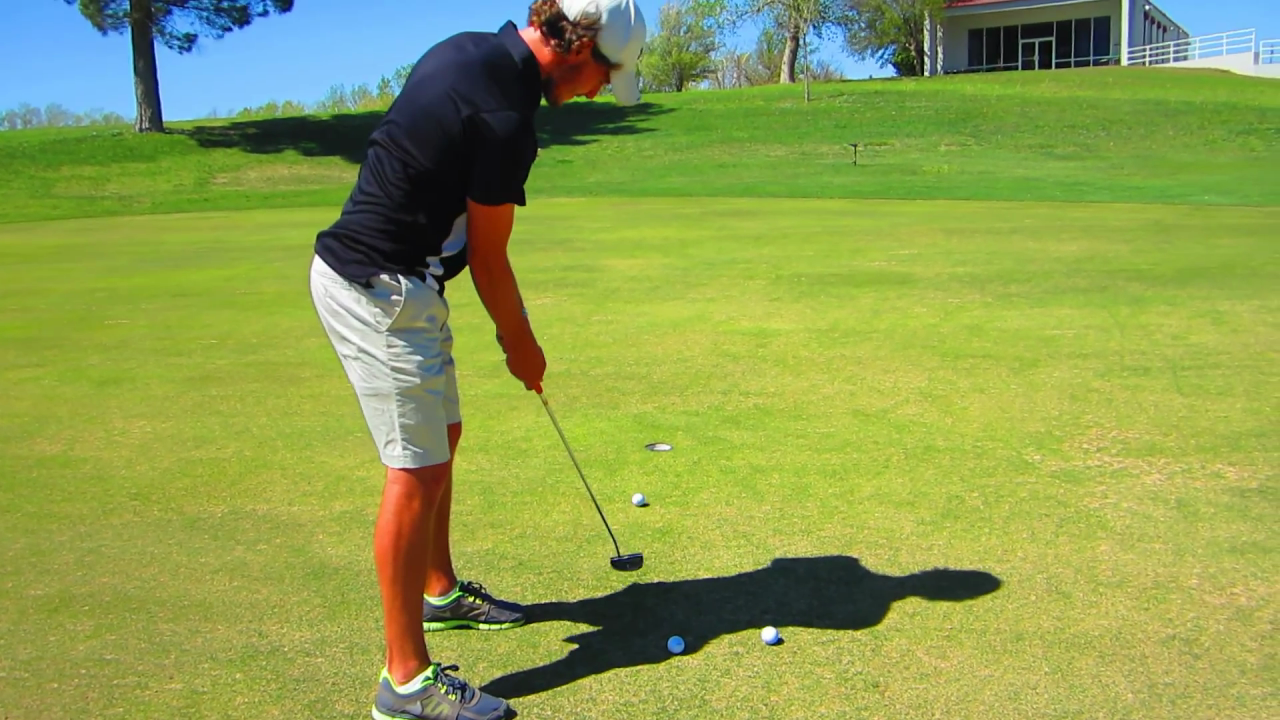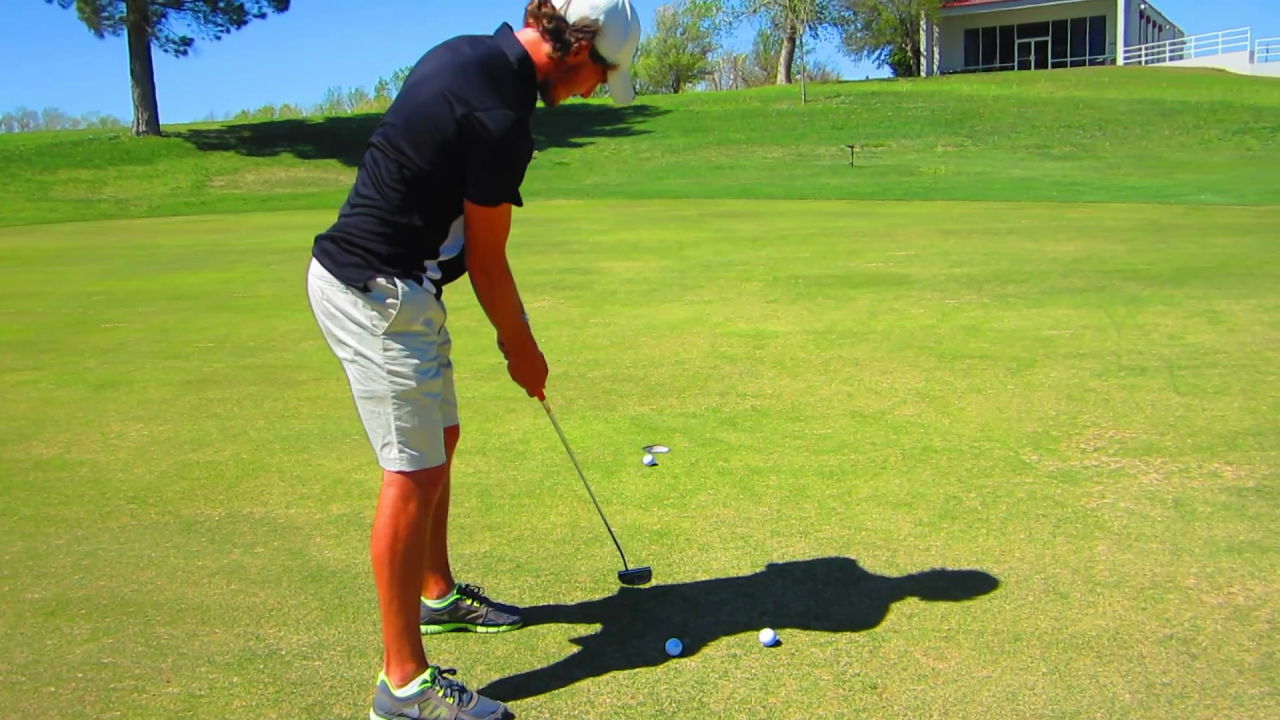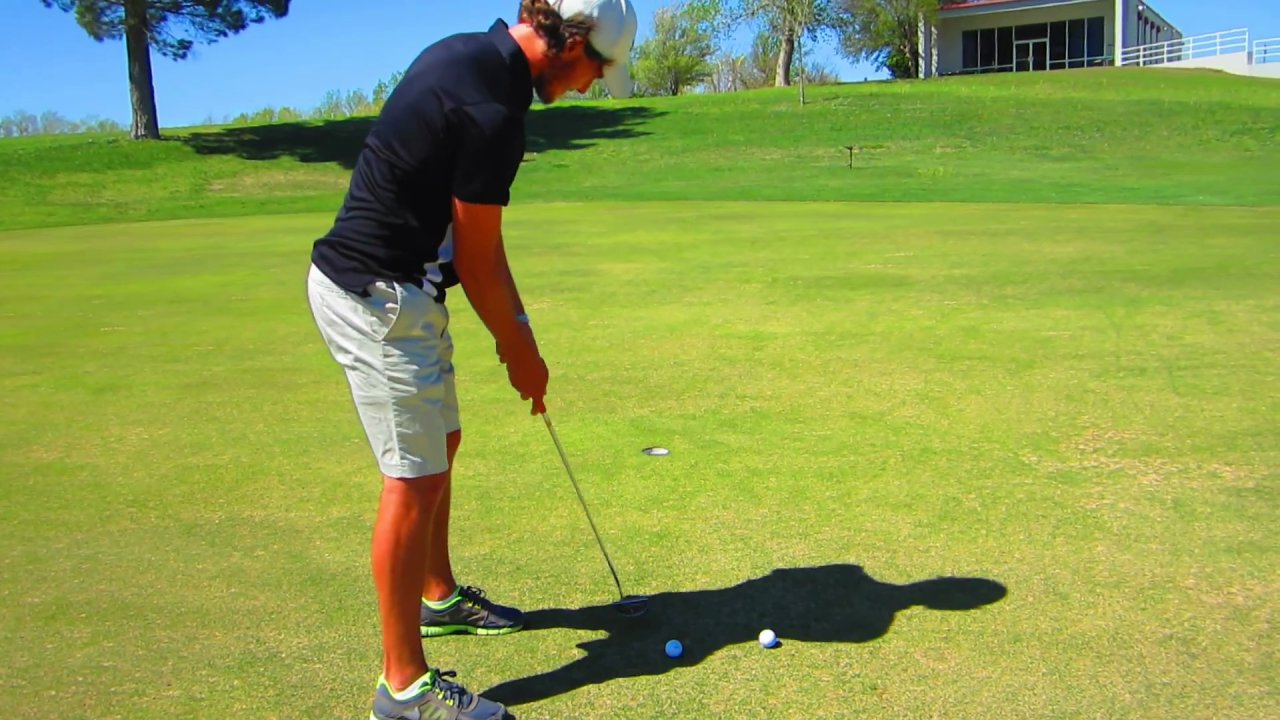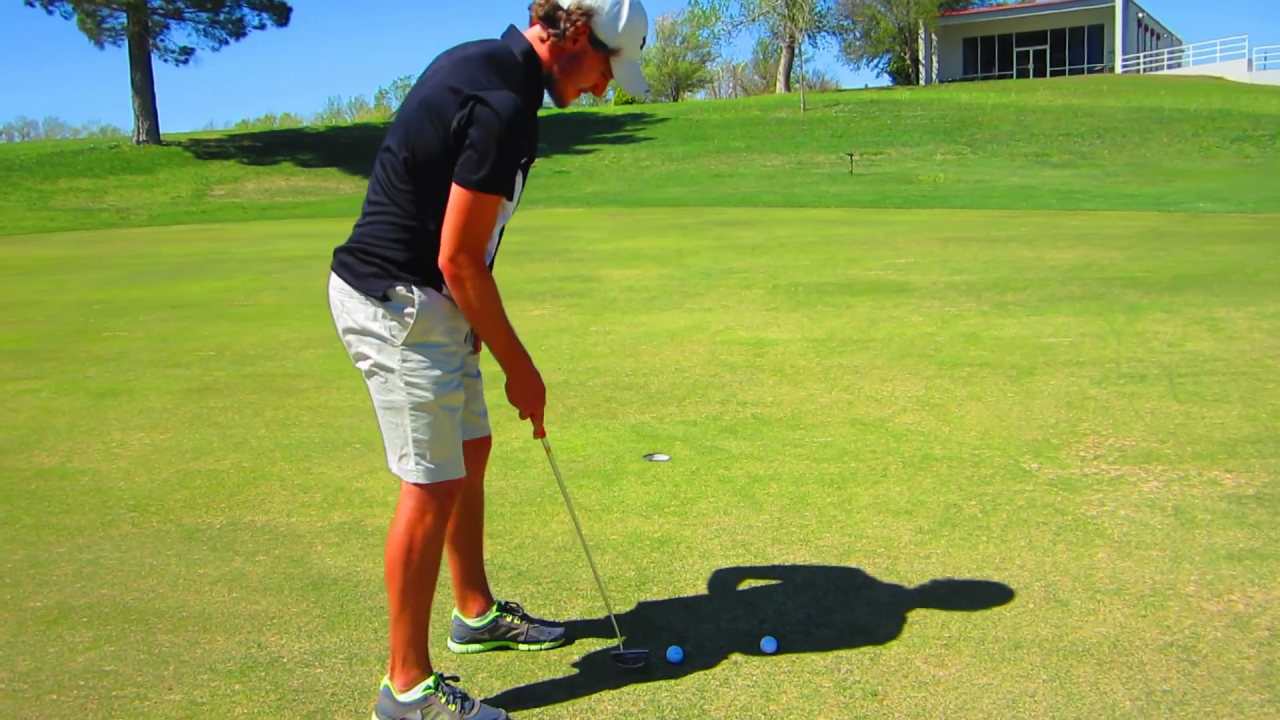
dt=0.4s
person 1, frame 1
right shoulder: (504, 117)
right elbow: (488, 258)
left wrist: (515, 329)
right wrist: (522, 346)
left hip: (395, 278)
right hip: (380, 288)
left knee: (442, 439)
right knee: (417, 468)
left ankle: (441, 592)
person 1, frame 2
right shoulder: (500, 116)
right elbow: (486, 261)
left wrist: (515, 326)
right wrist: (523, 351)
left hip: (391, 282)
right hip: (377, 292)
left knee: (438, 443)
right knee: (414, 473)
left ankle: (438, 594)
person 1, frame 3
right shoulder: (493, 111)
right elbow: (474, 264)
left wrist: (518, 320)
right wrist: (520, 356)
left hip: (396, 286)
right hip: (378, 297)
left knee: (438, 449)
right knee: (414, 478)
left ankle: (439, 596)
person 1, frame 4
left shoulder: (479, 62)
right shoulder: (504, 106)
right elbow: (460, 261)
left wrist: (469, 324)
right wrist: (518, 366)
left hip: (420, 293)
right hip: (398, 302)
left knee: (468, 455)
right knee: (432, 486)
left ankle: (477, 612)
